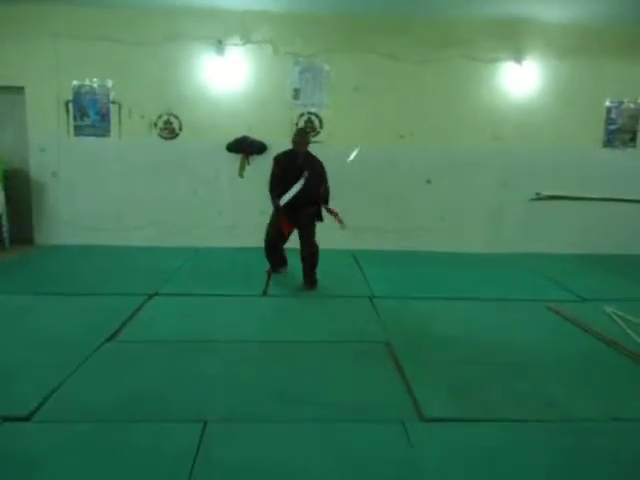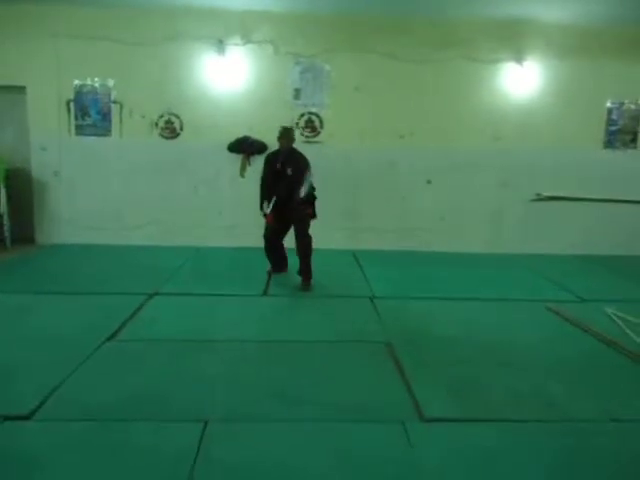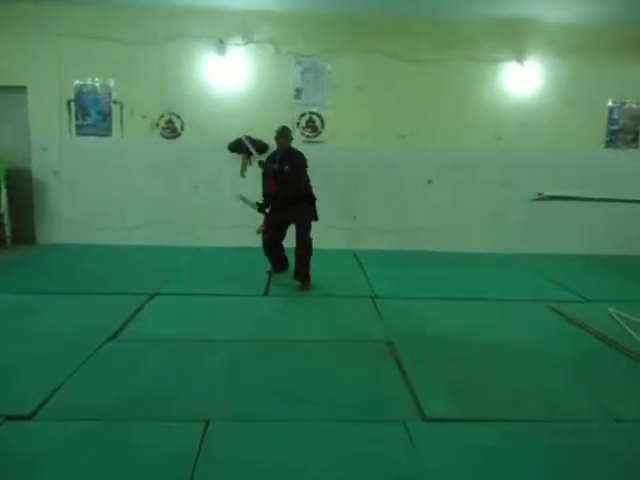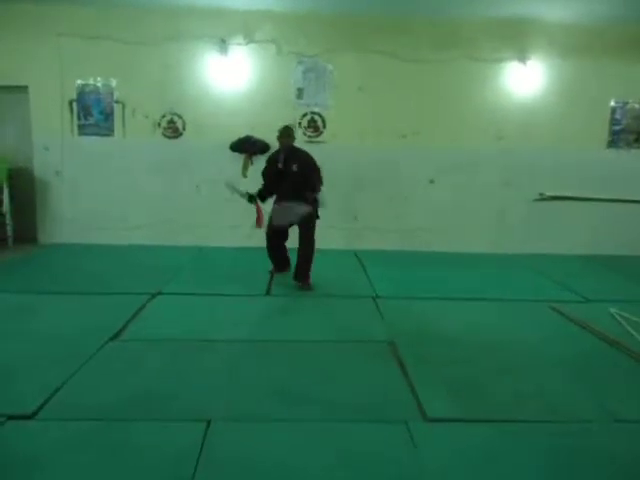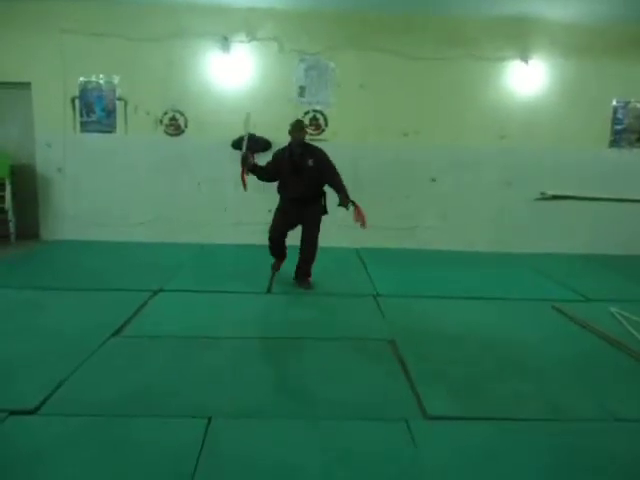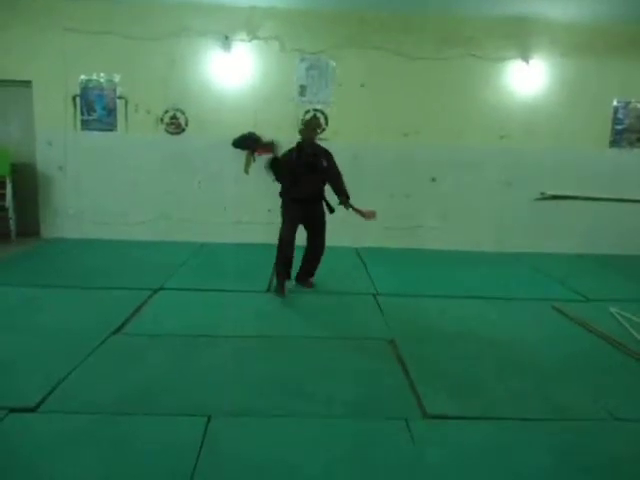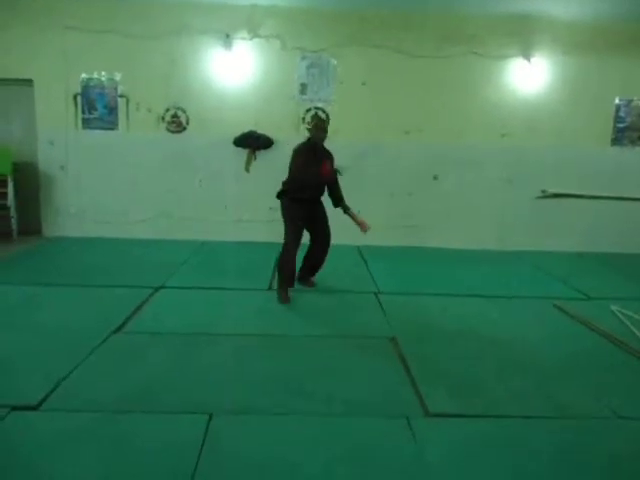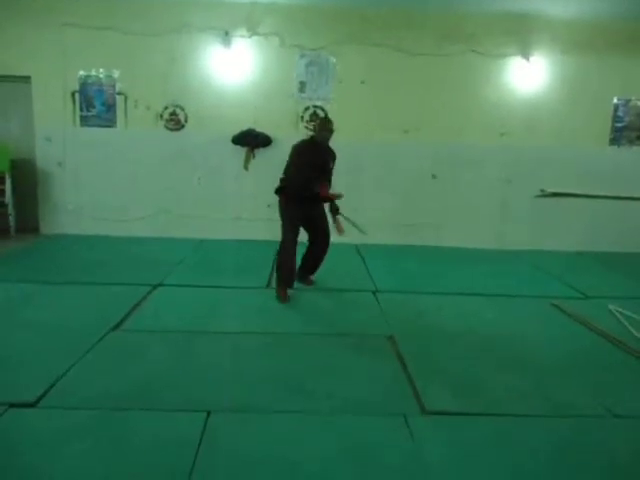
dt=0.2s
person 1, frame 1
left shoulder: (315, 164)
right shoulder: (281, 159)
left elbow: (321, 188)
right elbow: (275, 184)
left wrist: (323, 199)
right wrist: (277, 201)
left hip: (305, 208)
right hip: (285, 206)
left knee: (308, 243)
right knee: (272, 239)
left ankle: (310, 278)
right ankle: (278, 264)
person 1, frame 2
left shoulder: (300, 160)
right shoulder: (271, 158)
left elbow: (306, 185)
right elbow: (266, 182)
left wrist: (299, 198)
right wrist: (264, 202)
left hip: (300, 205)
right hip: (281, 203)
left knee: (302, 237)
right knee: (270, 235)
left ankle: (306, 276)
right ankle: (279, 265)
person 1, frame 3
left shoulder: (297, 157)
right shoulder: (271, 159)
left elbow: (297, 180)
right elbow: (269, 184)
left wrist: (275, 172)
right wrist: (266, 203)
left hip: (301, 204)
right hip: (280, 204)
left knee: (303, 239)
right knee: (269, 236)
left ankle: (303, 276)
right ankle: (280, 264)
person 1, frame 4
left shoulder: (304, 157)
right shoulder: (273, 159)
left elbow: (315, 178)
right elbow: (270, 183)
left wrist: (310, 196)
right wrist: (259, 195)
left hip: (304, 205)
right hip: (282, 204)
left knee: (307, 240)
right knee: (273, 237)
left ankle: (303, 276)
right ankle: (281, 265)
person 1, frame 5
left shoulder: (316, 153)
right shoulder: (281, 155)
left elbow: (331, 174)
right elbow: (269, 175)
left wrist: (342, 194)
right wrist: (251, 167)
left hip: (312, 203)
right hip: (289, 201)
left knee: (309, 240)
right knee: (275, 233)
left ankle: (302, 275)
right ankle: (279, 257)
person 1, frame 6
left shoulder: (324, 154)
right shoulder: (291, 154)
left elbow: (334, 177)
right elbow: (283, 179)
left wrist: (343, 197)
right wrist: (275, 162)
left hip: (314, 203)
right hip: (293, 202)
left knee: (317, 242)
right knee: (286, 239)
left ankle: (304, 276)
right ankle: (280, 279)
person 1, frame 7
left shoulder: (325, 154)
right shoulder: (301, 151)
left elbow: (331, 181)
right elbow: (301, 176)
left wrist: (341, 203)
right wrist: (323, 173)
left hip: (313, 202)
right hip: (294, 201)
left knee: (322, 239)
right knee: (292, 241)
left ankle: (305, 275)
right ankle: (283, 285)
person 1, frame 8
left shoulder: (329, 153)
right shoulder: (302, 148)
right elbow: (293, 175)
left wrist: (329, 200)
right wrist: (318, 189)
left hip: (313, 202)
right hip: (293, 200)
left knee: (322, 238)
right knee: (289, 240)
left ankle: (304, 273)
right ankle: (282, 285)
